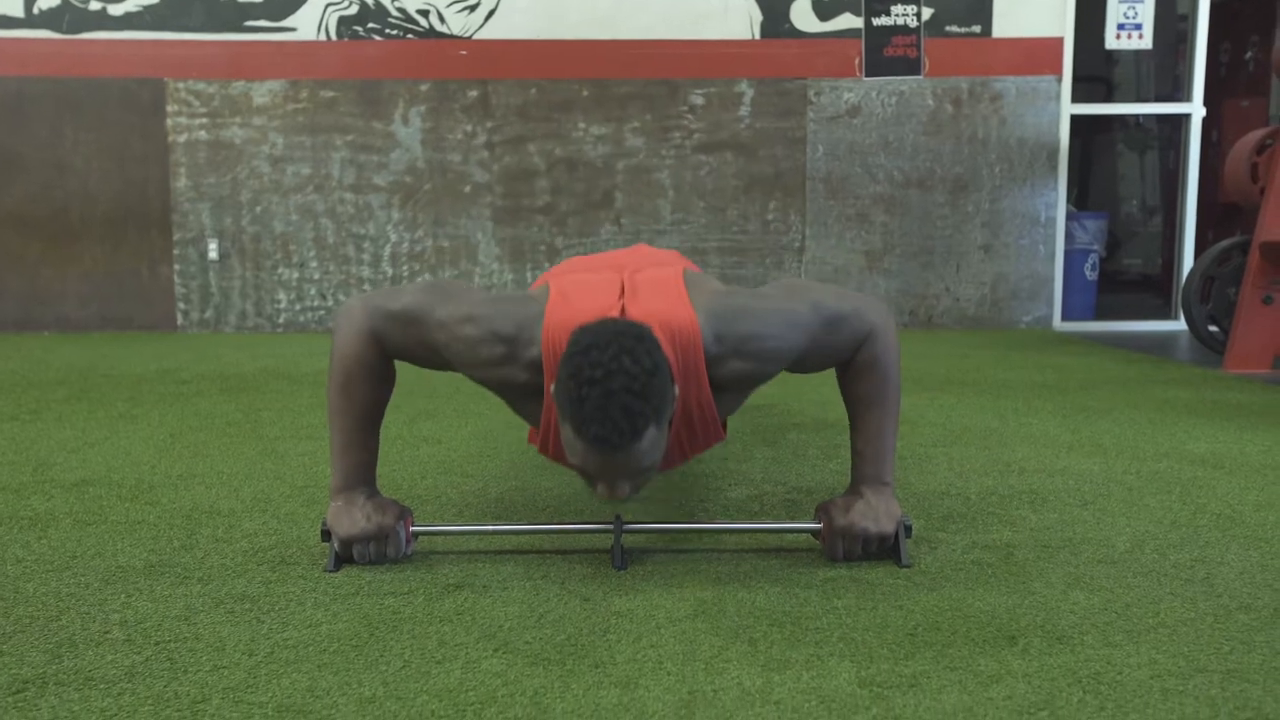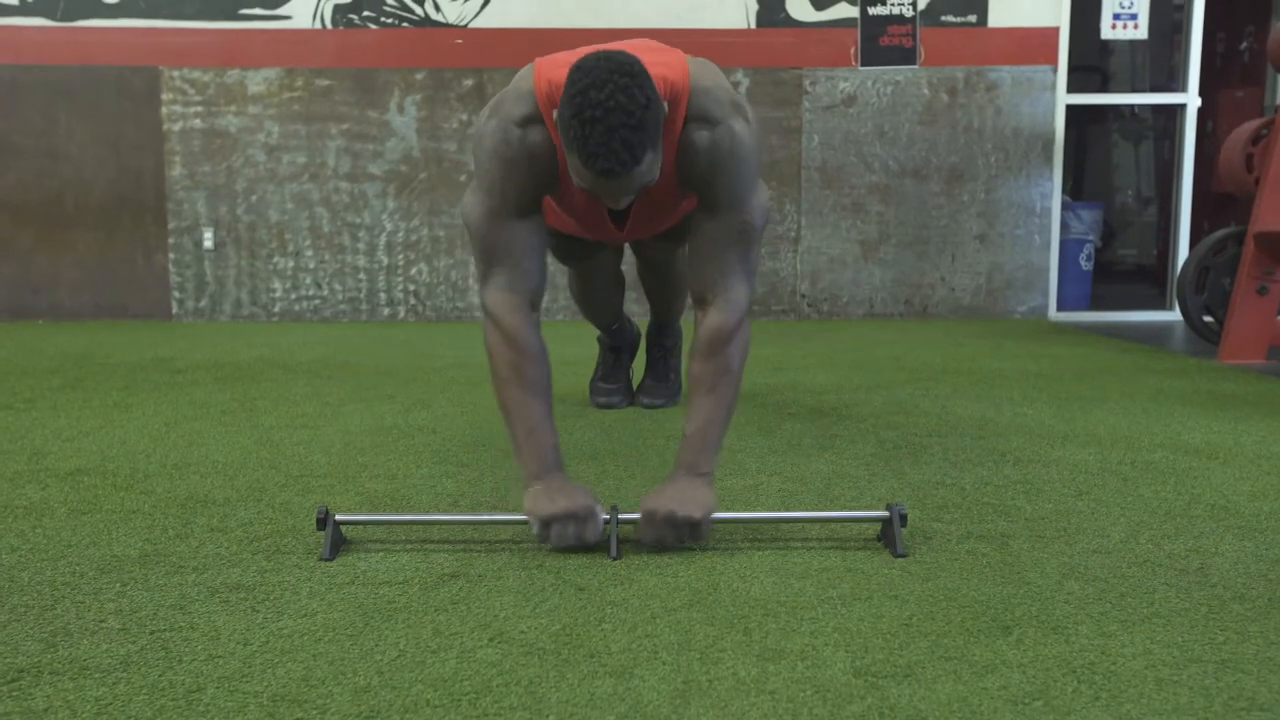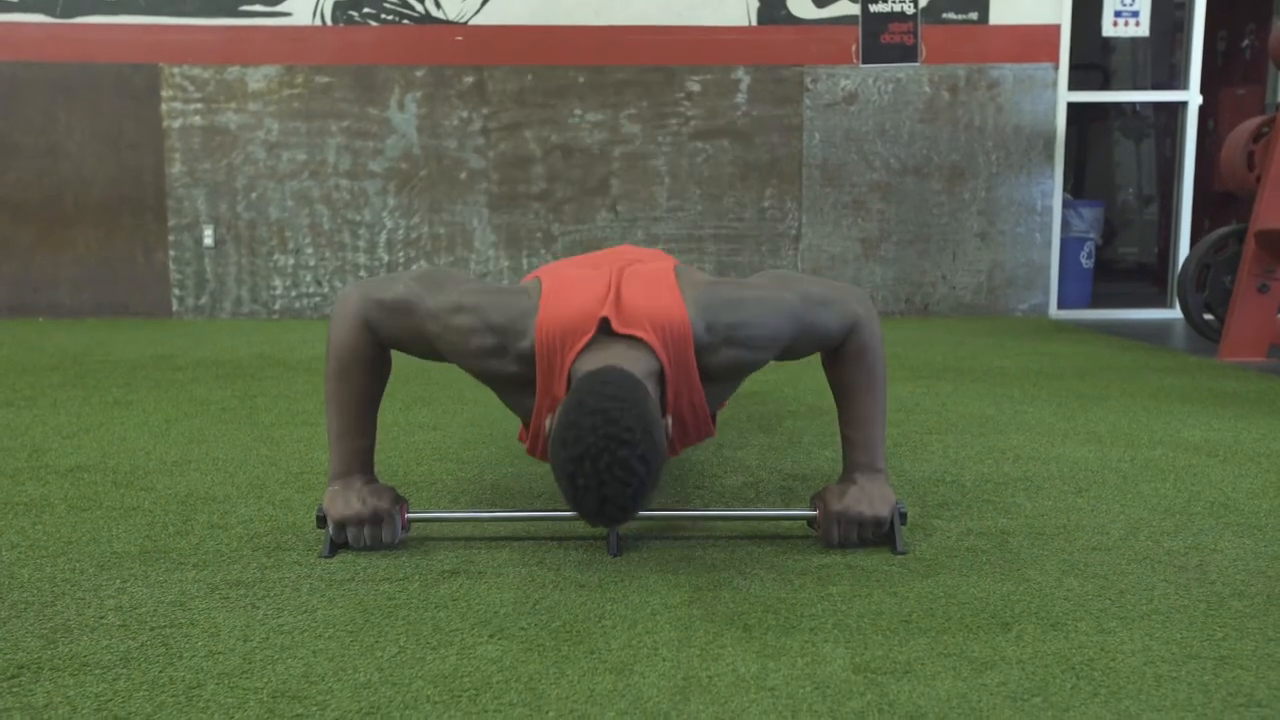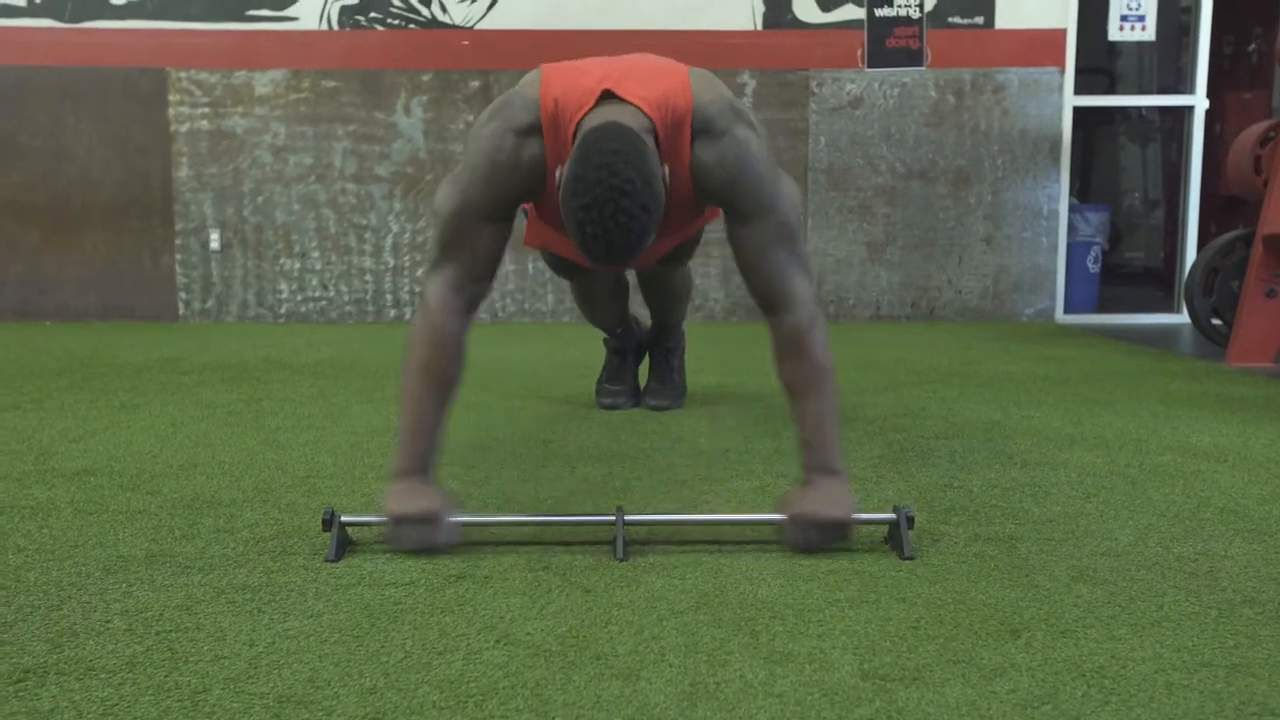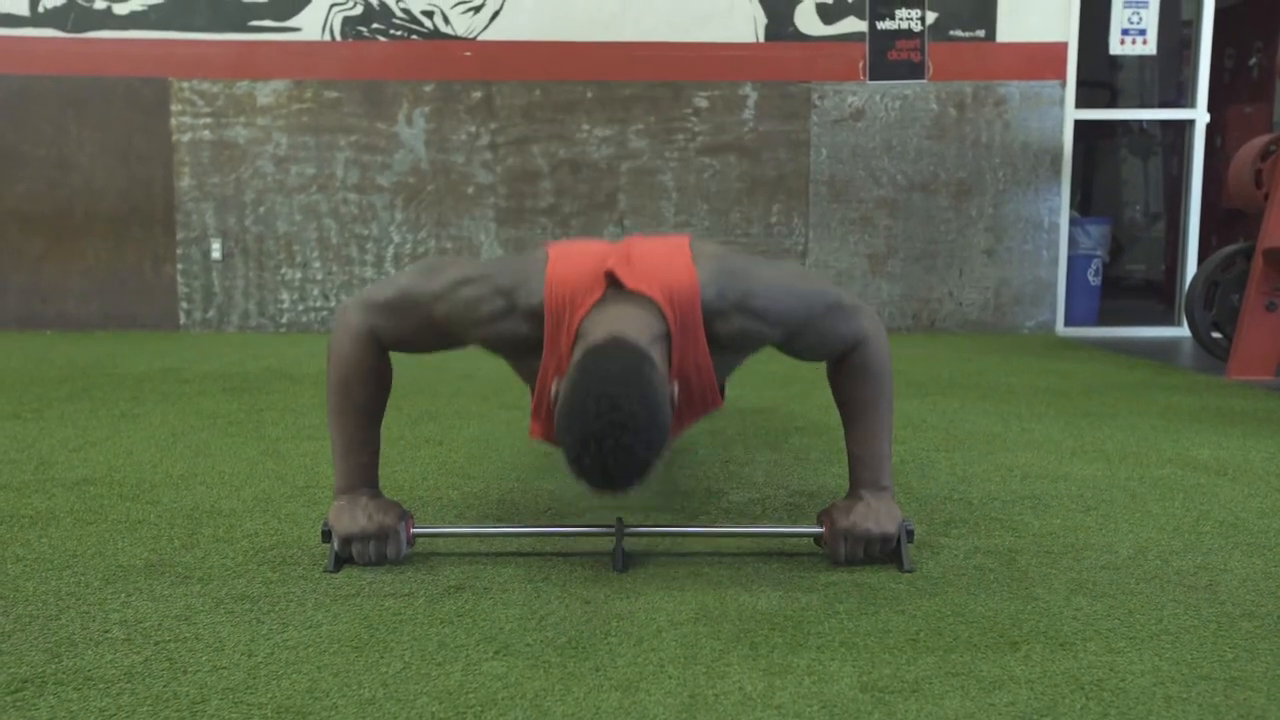
dt=1s
person 1, frame 1
left shoulder: (723, 346)
right shoulder: (516, 352)
left elbow: (871, 324)
right elbow: (360, 318)
left wrist: (874, 486)
right wrist: (351, 491)
person 1, frame 2
left shoulder: (717, 127)
right shoulder: (514, 130)
left elbow: (726, 302)
right elbow: (506, 301)
left wrist: (692, 474)
right wrist: (542, 477)
left ankle: (665, 337)
right ankle: (615, 340)
person 1, frame 3
left shoulder: (717, 335)
right shoulder: (511, 341)
left elbow: (856, 316)
right elbow: (355, 308)
left wrist: (866, 473)
right wrist: (349, 477)
left hip: (671, 316)
right hip: (564, 307)
person 1, frame 4
left shoulder: (721, 142)
right shoulder: (512, 141)
left elbow: (788, 302)
right elbow: (447, 300)
left wrist: (824, 471)
right wrist: (411, 473)
left ankle: (667, 346)
right ankle: (620, 343)
person 1, frame 5
left shoulder: (727, 303)
right shoulder: (515, 305)
left elbow: (863, 333)
right elbow: (357, 320)
left wrist: (873, 492)
right wrist: (354, 493)
